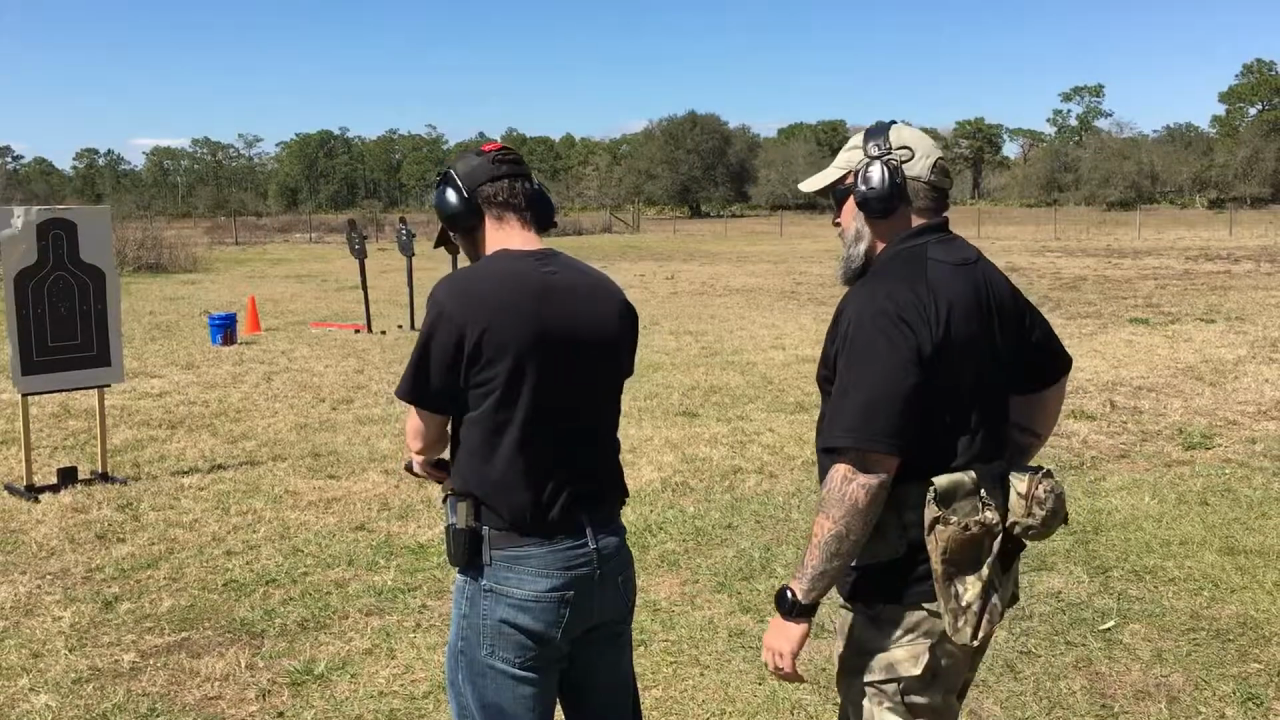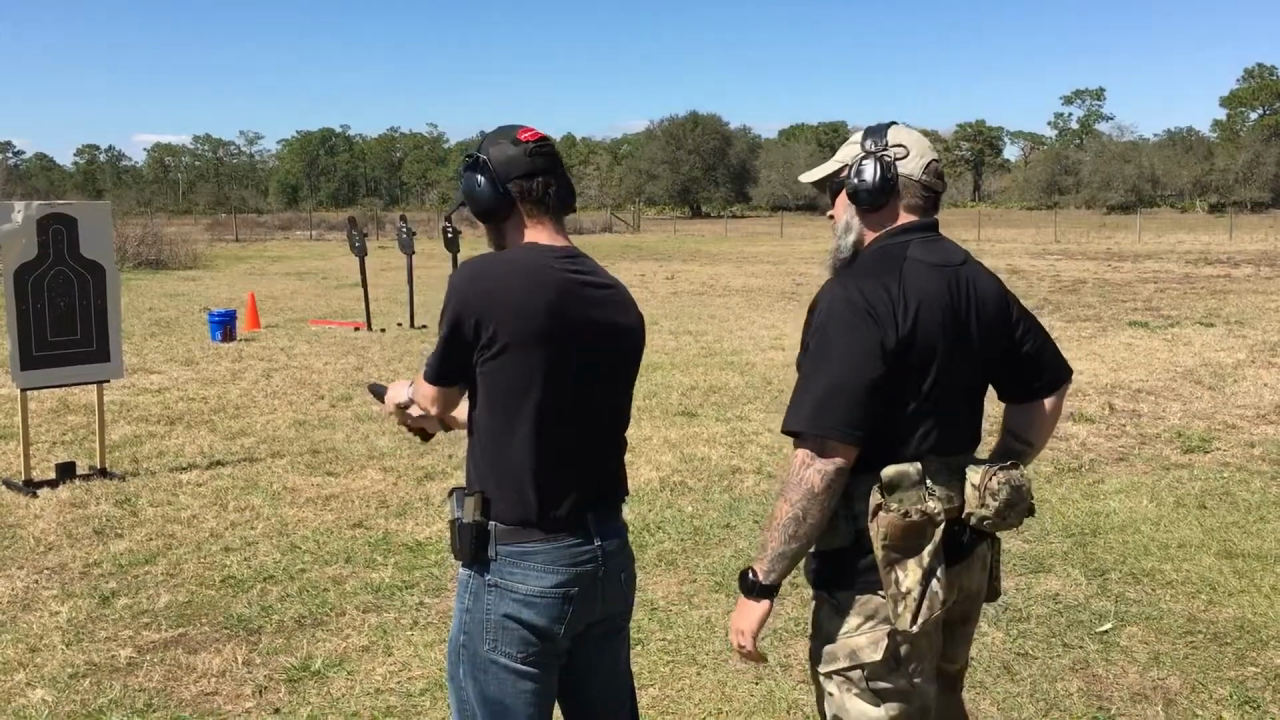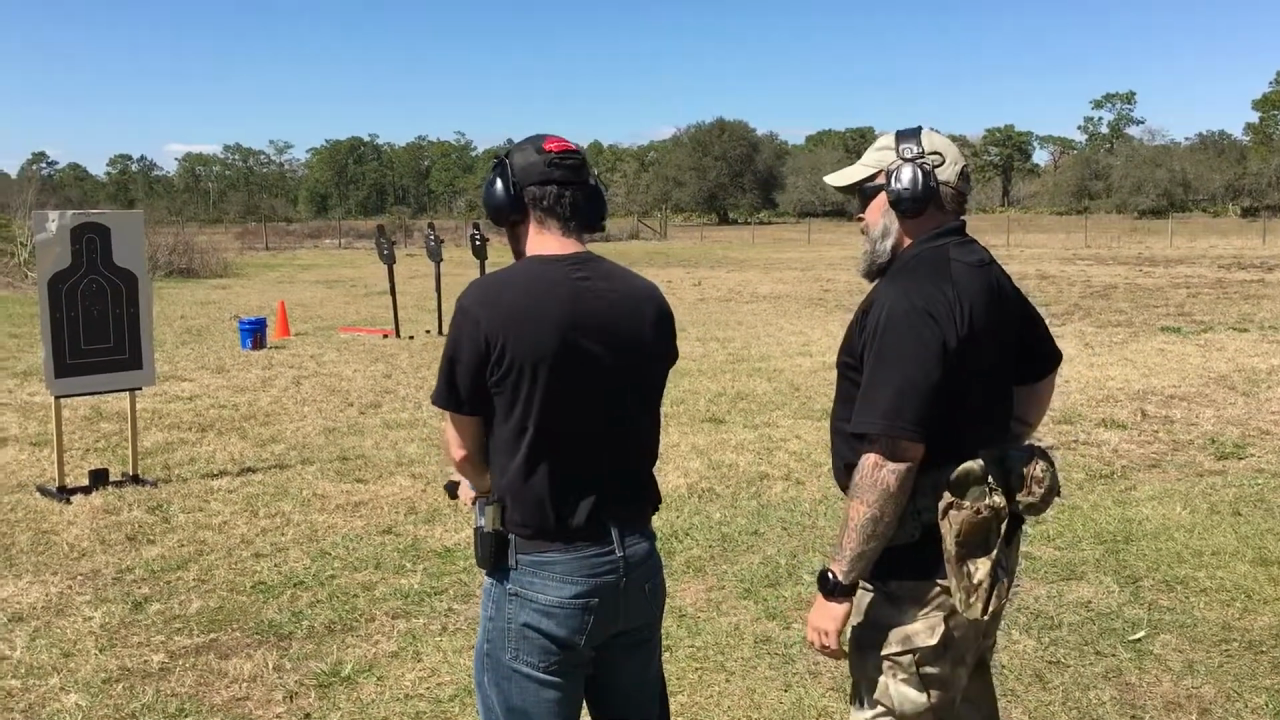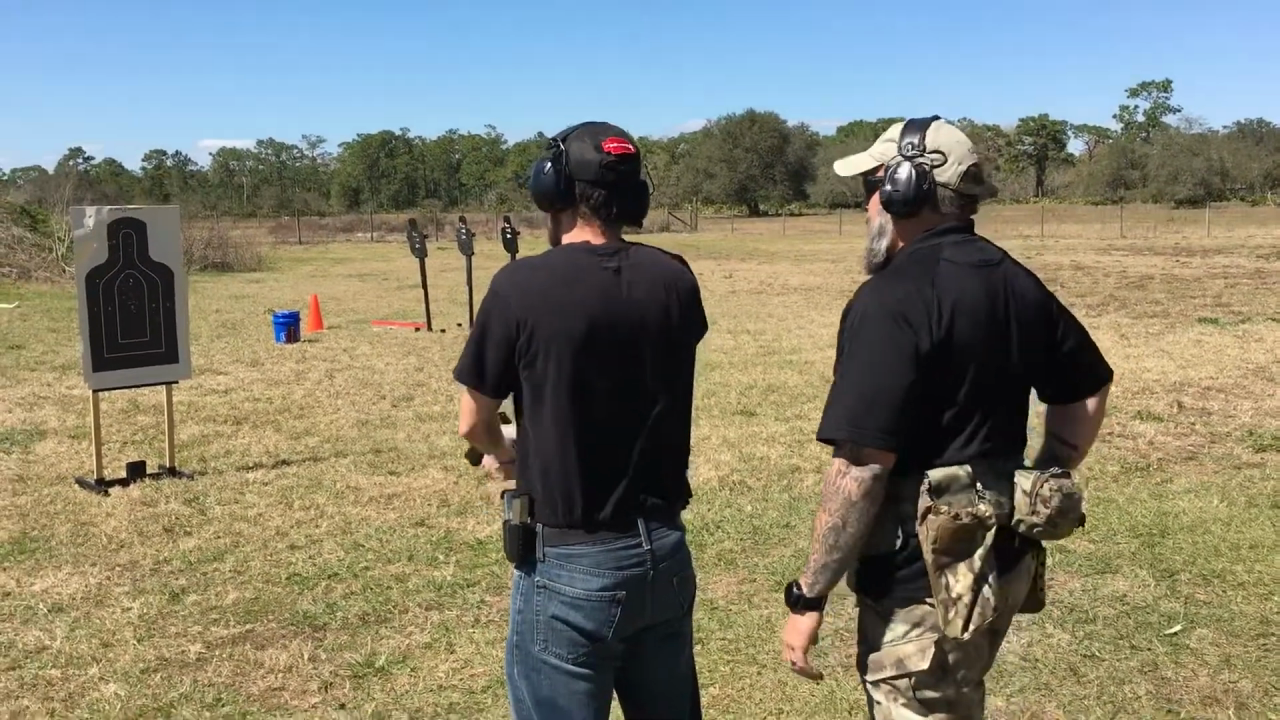
dt=0.7s
person 1, frame 1
left shoulder: (882, 302)
right shoulder: (980, 275)
left elbow: (864, 468)
right elbow: (1047, 378)
left wrist: (797, 603)
left hip: (913, 580)
person 1, frame 2
left shoulder: (857, 294)
right shoulder: (974, 280)
left elbow: (824, 457)
right elbow: (1046, 388)
left wrist: (759, 583)
left hip: (881, 567)
right hip: (959, 548)
person 1, frame 3
left shoulder: (908, 297)
right shoulder: (987, 276)
left elbow: (891, 456)
right elbow: (1039, 372)
left wrist: (837, 584)
left hip: (924, 561)
person 1, frame 4
left shoulder: (891, 299)
right shoulder: (1015, 282)
left elbow: (860, 465)
right elbow: (1088, 390)
left wrist: (807, 596)
left hip: (925, 576)
right hip: (1005, 553)
person 2, frame 1
left shoulder: (461, 296)
right shoulder: (608, 296)
left elbow: (423, 440)
left wrist: (441, 461)
left hip: (511, 569)
right hip: (605, 554)
person 2, frame 2
left shoulder: (483, 282)
right shoulder: (618, 299)
left elbow: (436, 403)
left wrist: (404, 396)
right wrist: (444, 411)
left hip: (518, 565)
right hip: (606, 552)
person 2, frame 3
left shoulder: (489, 302)
right shoulder: (646, 300)
left elbow: (464, 452)
left wrist: (482, 485)
left hip: (540, 573)
right hip: (634, 560)
person 2, frame 4
left shoulder: (524, 287)
right shoulder: (674, 281)
left elbow: (472, 424)
left wrist: (506, 456)
left hip: (571, 564)
right hip: (664, 551)
